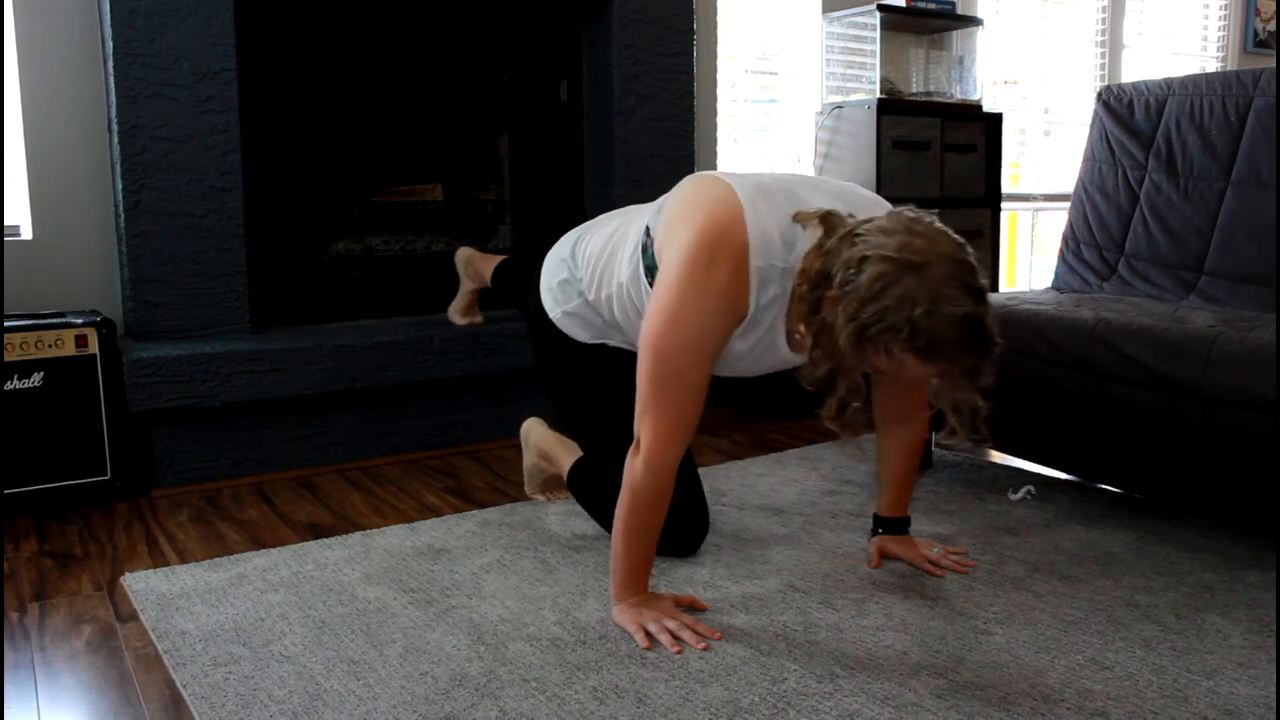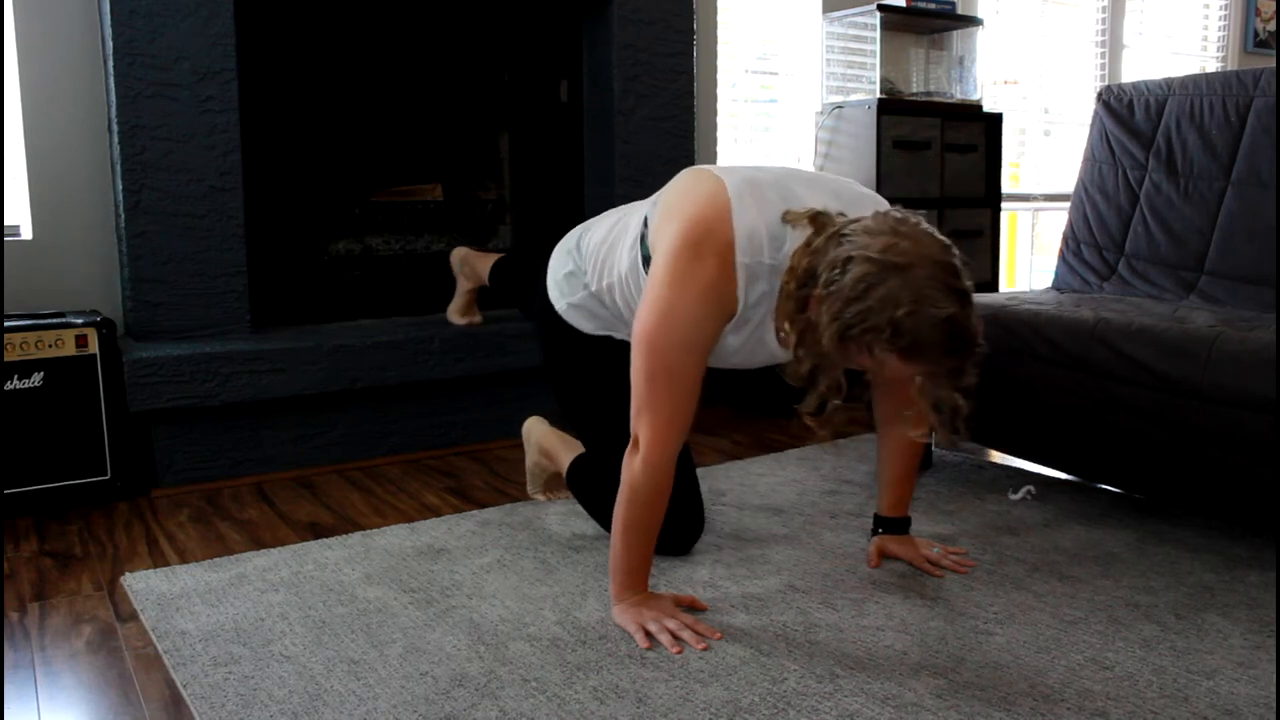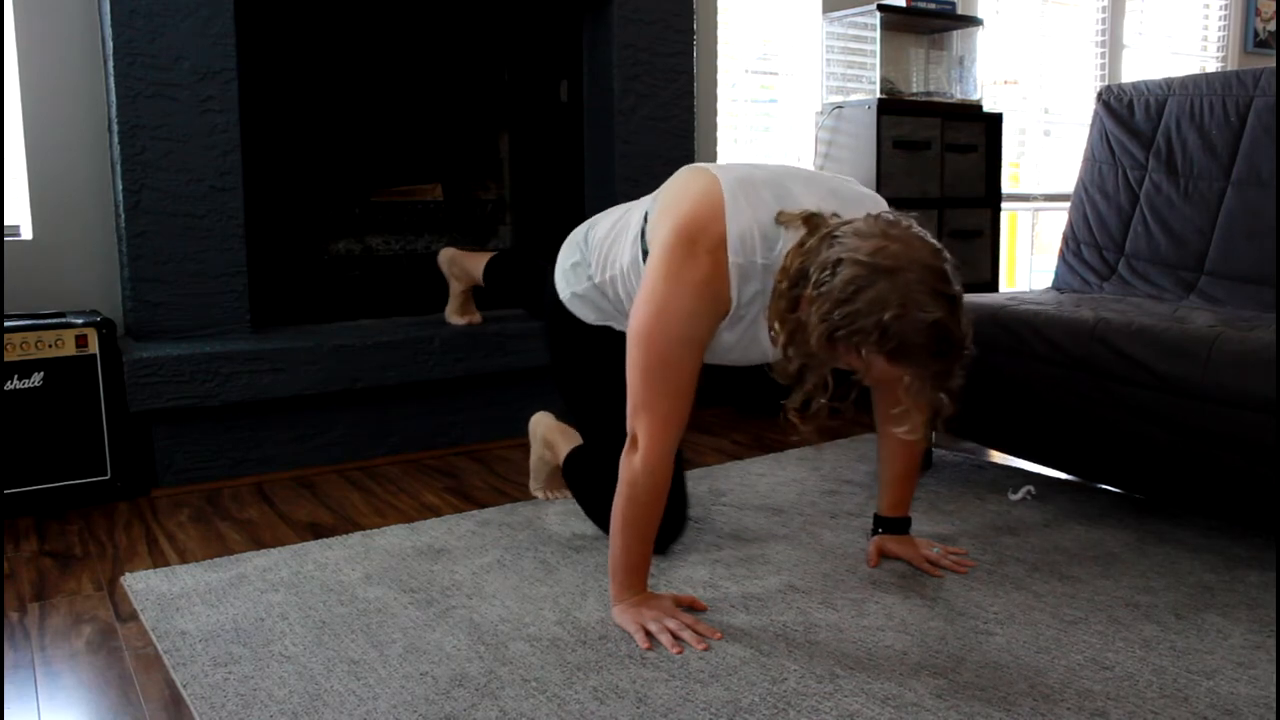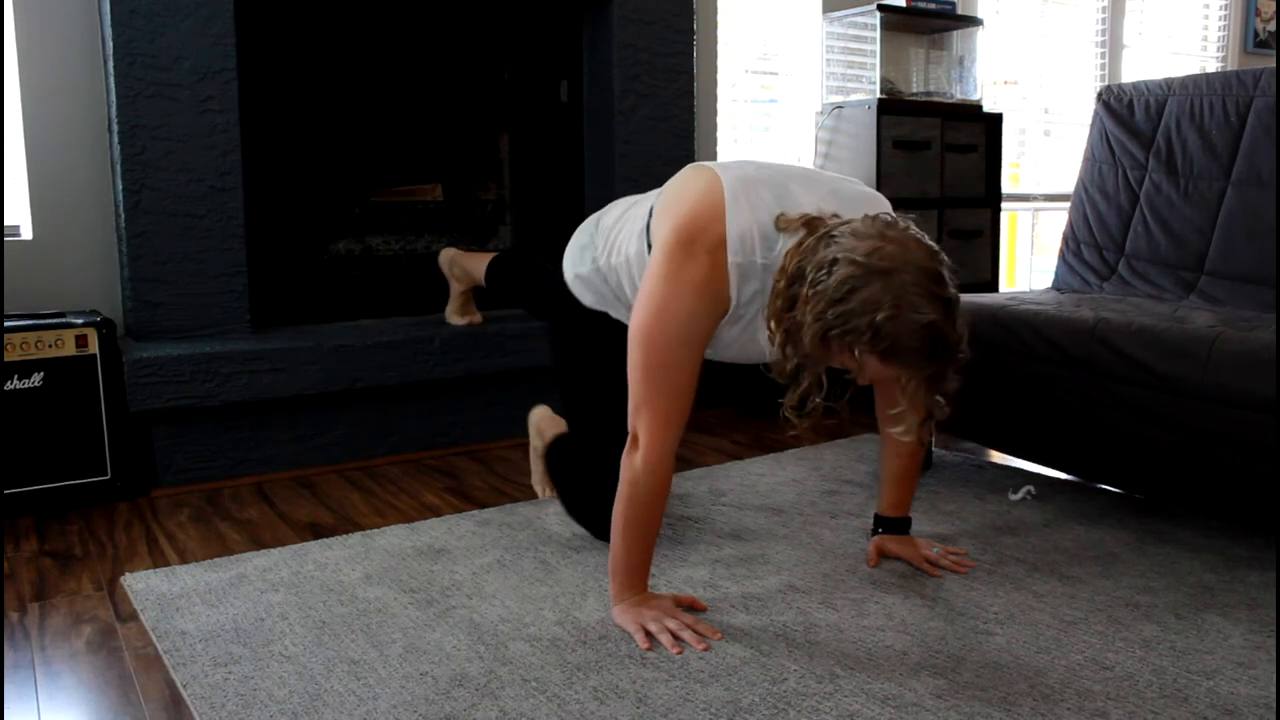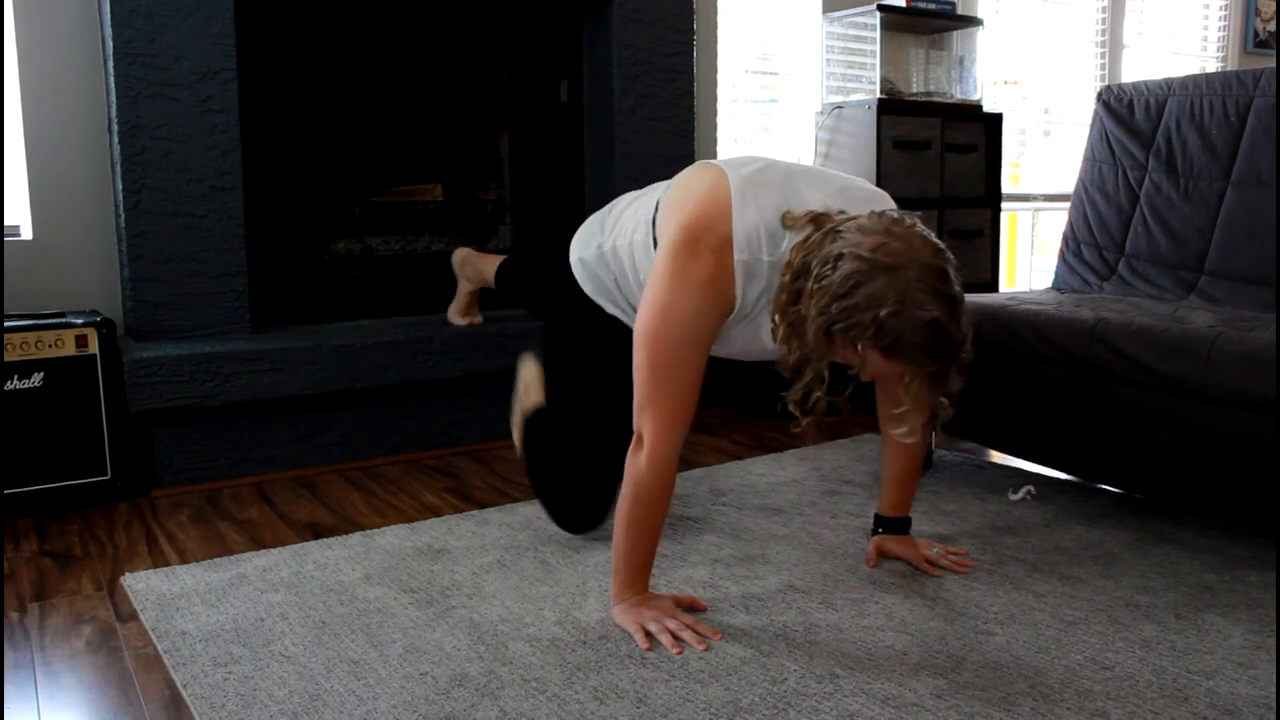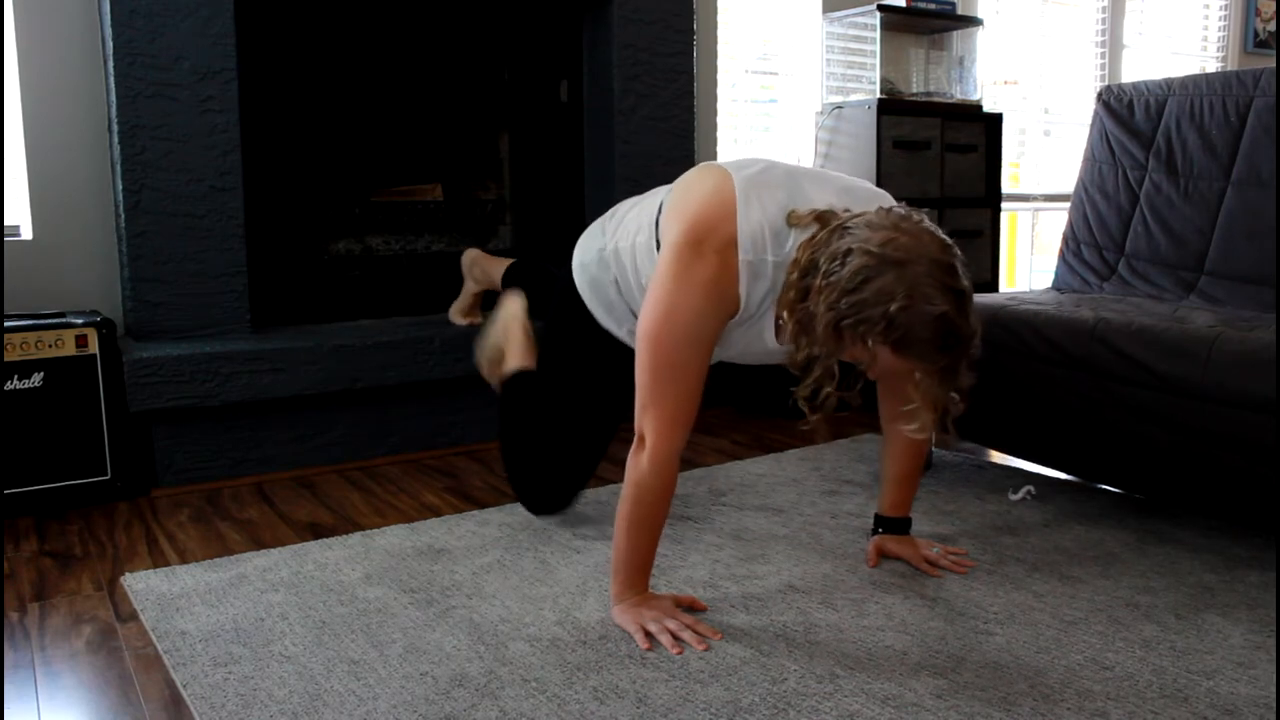
dt=0.1s
person 1, frame 1
left shoulder: (882, 263)
right shoulder: (718, 259)
left elbow: (903, 413)
right elbow: (655, 446)
left wrist: (892, 525)
right wrist: (630, 597)
left hip: (640, 288)
right hip: (584, 312)
right knee: (677, 529)
left ankle: (480, 267)
right ankle: (554, 448)
person 1, frame 2
left shoulder: (885, 261)
right shoulder: (710, 256)
left elbow: (905, 407)
right elbow: (651, 443)
left wrist: (893, 526)
right wrist: (629, 596)
right hip: (594, 303)
right knee: (675, 529)
left ankle: (476, 265)
right ankle: (557, 447)
person 1, frame 3
left shoulder: (877, 263)
right shoulder: (703, 254)
left elbow: (902, 406)
right elbow: (649, 440)
left wrist: (893, 525)
right wrist: (629, 596)
right hip: (600, 294)
right knee: (659, 524)
left ankle: (469, 265)
right ankle: (558, 441)
person 1, frame 4
left shoulder: (882, 260)
right shoulder: (704, 252)
left elbow: (901, 405)
right elbow: (650, 439)
left wrist: (892, 525)
right wrist: (628, 596)
right hip: (605, 286)
right knee: (601, 507)
left ankle: (472, 265)
right ankle: (552, 431)
person 1, frame 5
left shoulder: (886, 258)
right shoulder: (710, 252)
left elbow: (905, 403)
right elbow: (655, 438)
left wrist: (893, 525)
right wrist: (629, 596)
right hip: (609, 278)
right knee: (576, 505)
left ankle: (480, 267)
right ankle: (536, 388)
person 1, frame 6
left shoulder: (893, 259)
right shoulder: (714, 251)
left elbow: (907, 410)
right elbow: (656, 441)
left wrist: (893, 525)
right wrist: (628, 596)
left hip: (688, 302)
right hip: (614, 290)
right knee: (543, 486)
left ankle: (494, 268)
right ankle: (515, 333)
